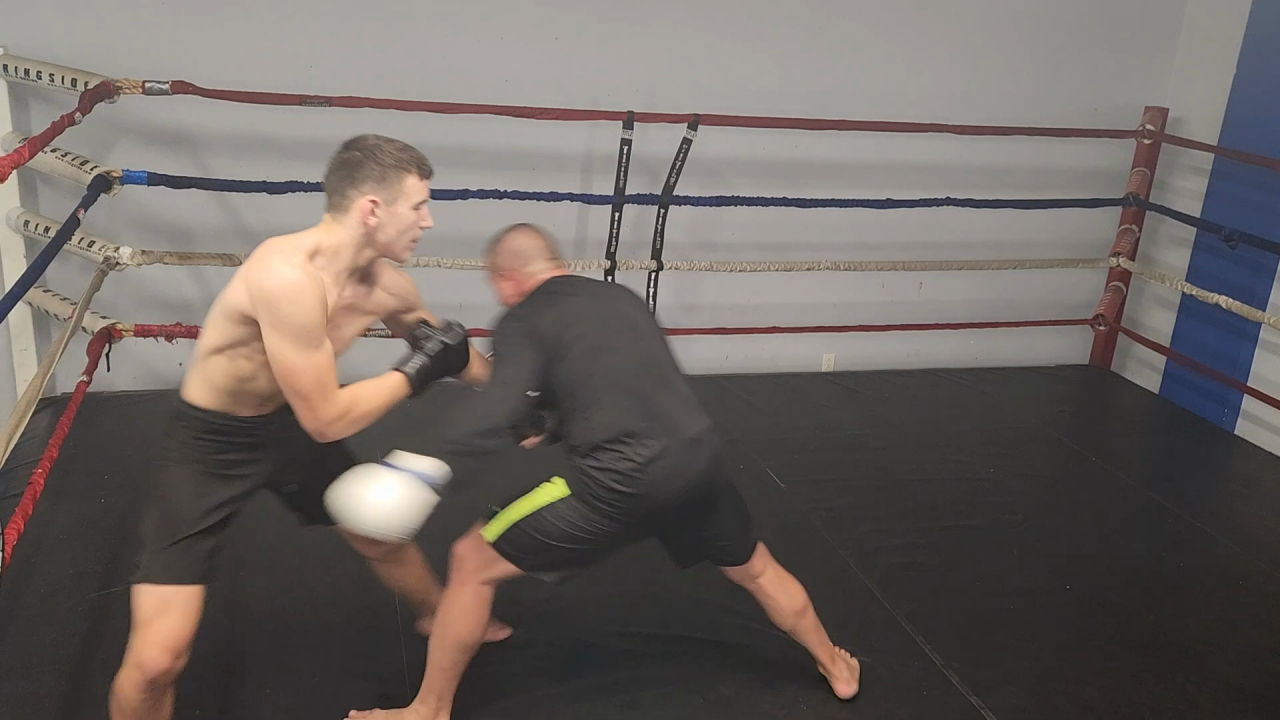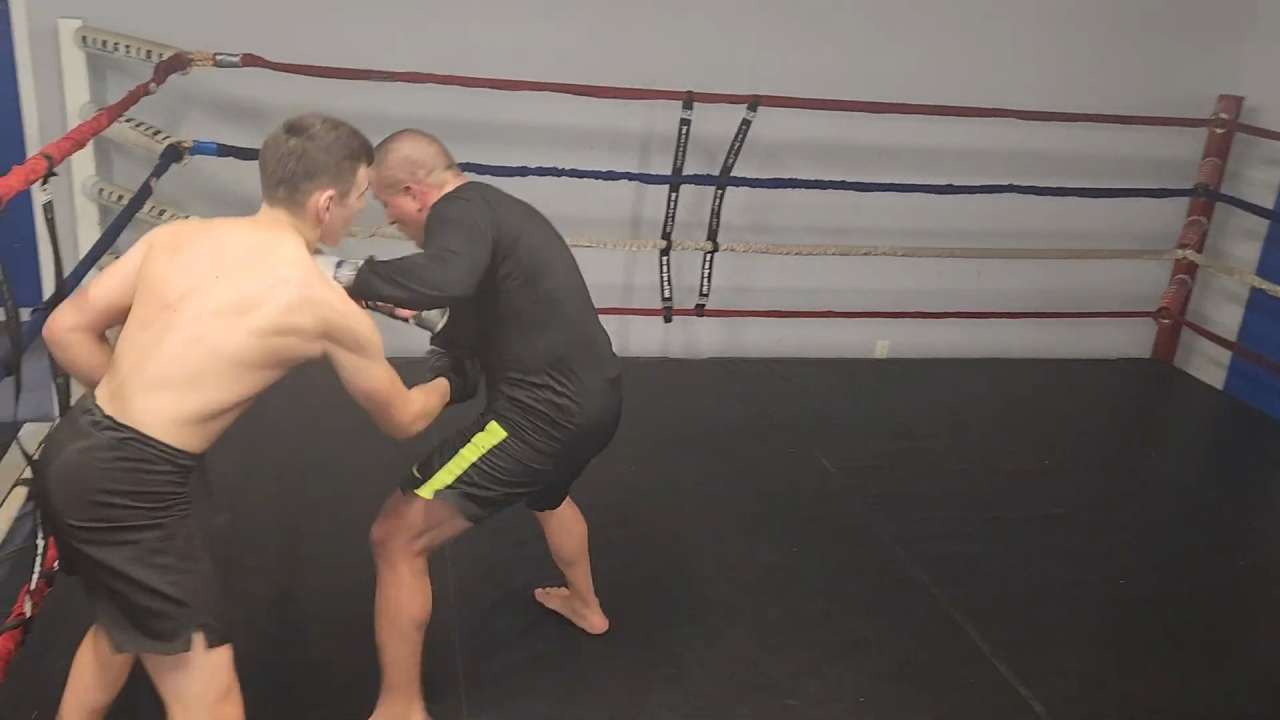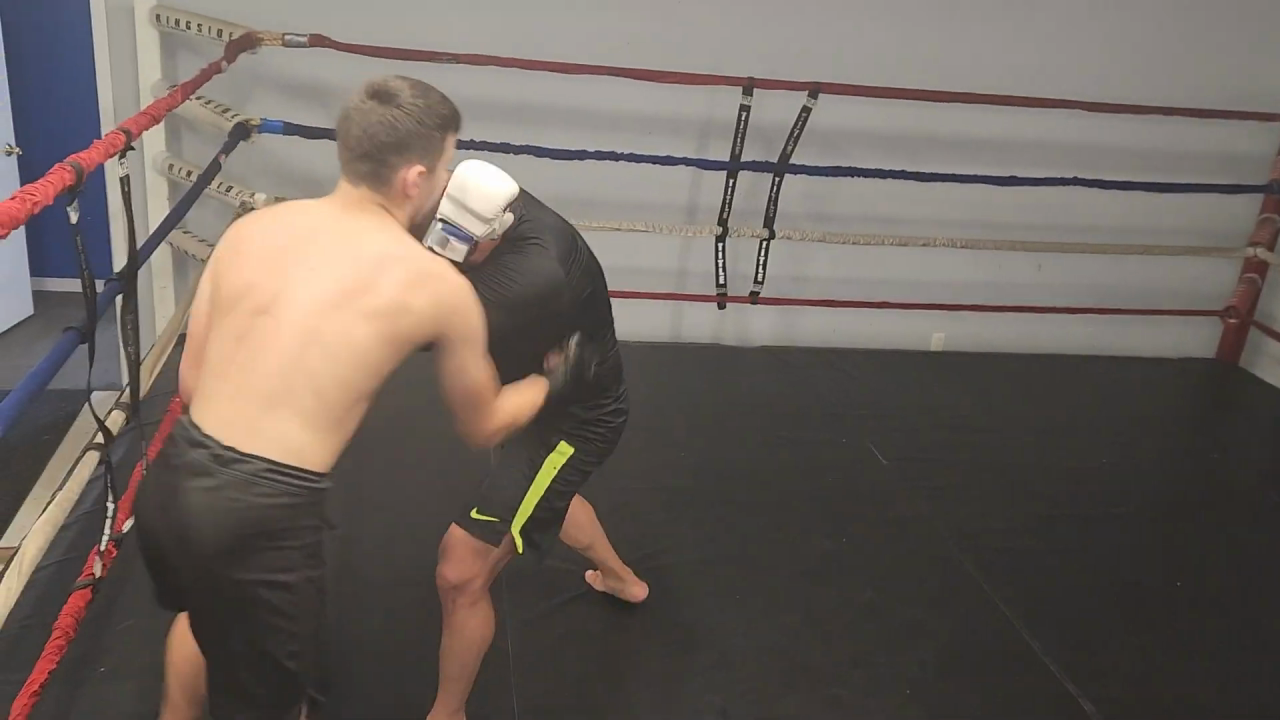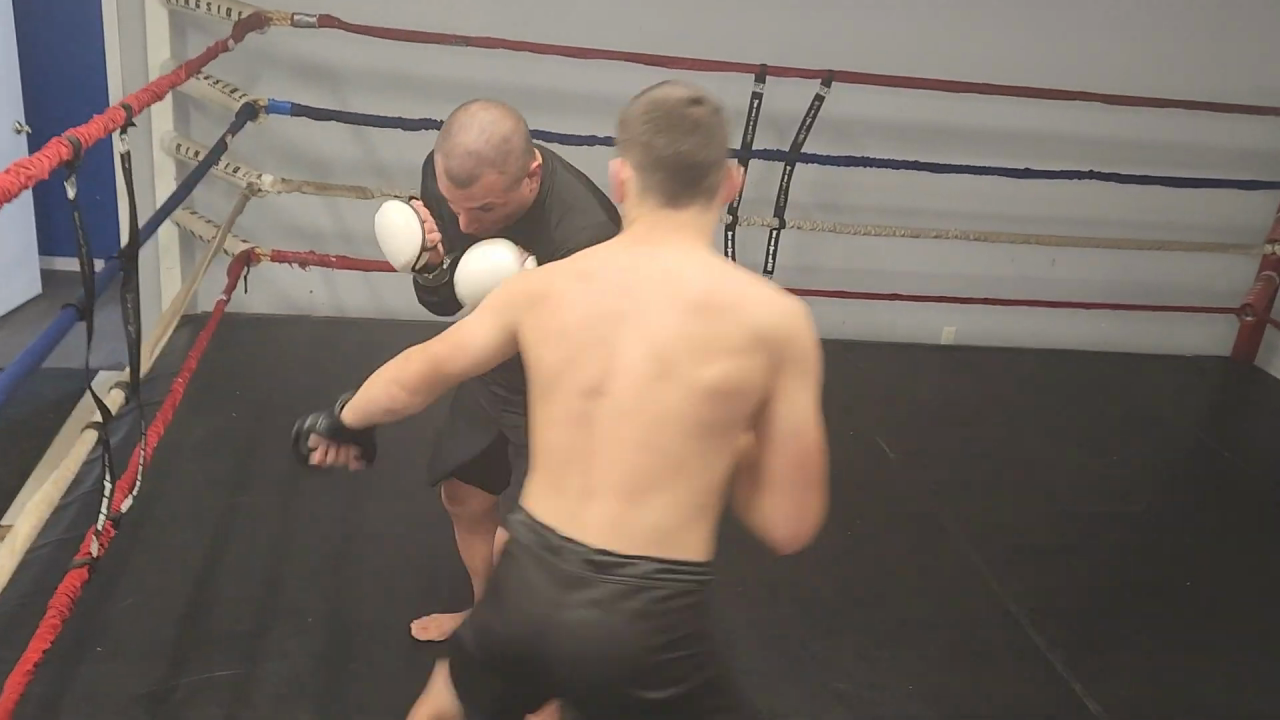
dt=0.5s
person 1, frame 1
left shoulder: (385, 285)
right shoulder: (285, 279)
left elbow: (442, 343)
right elbow: (326, 421)
right wrist: (418, 369)
left hip: (280, 430)
right hip: (203, 442)
left knee: (387, 539)
right knee: (157, 656)
left ankle: (433, 617)
person 1, frame 2
left shoulder: (178, 235)
right shoulder: (324, 303)
left elbow: (65, 329)
right elbow: (400, 418)
right wrist: (452, 380)
left hip: (75, 448)
right hip: (130, 487)
left knee: (141, 601)
person 1, frame 3
left shoulder: (250, 231)
right shoulder: (439, 287)
left elbow: (192, 385)
right elbow: (482, 423)
right wrist: (548, 380)
left hip: (177, 482)
right hip: (264, 517)
left knee: (206, 614)
person 1, frame 4
left shoulder: (540, 287)
right shoulder: (776, 322)
left elbow: (409, 379)
right elbow: (790, 527)
left wrist: (343, 420)
left hip: (529, 592)
right hip: (653, 633)
person 2, frame 1
left shoulder: (522, 322)
right shoulder: (622, 300)
left elbow: (500, 407)
left hip: (623, 480)
right hip: (697, 460)
left knee: (472, 563)
right knee: (751, 566)
right ankle: (834, 670)
person 2, frame 2
left shoulder: (461, 214)
right shoulder: (500, 211)
left elbow: (446, 279)
left wrist: (358, 278)
right wrist: (420, 309)
left hip: (544, 411)
right hip: (595, 399)
left knee: (397, 537)
right knee: (546, 496)
right ankle: (586, 605)
person 2, frame 3
left shoulder: (537, 274)
right shoulder: (500, 205)
left wrist: (449, 240)
left hip: (571, 415)
left knee: (460, 573)
right knee: (539, 493)
right ankle: (620, 577)
person 2, frame 4
left shoulder: (583, 233)
right shoulder: (443, 175)
right elbow: (442, 301)
right wrist: (431, 261)
right hip: (492, 377)
right knee: (463, 497)
